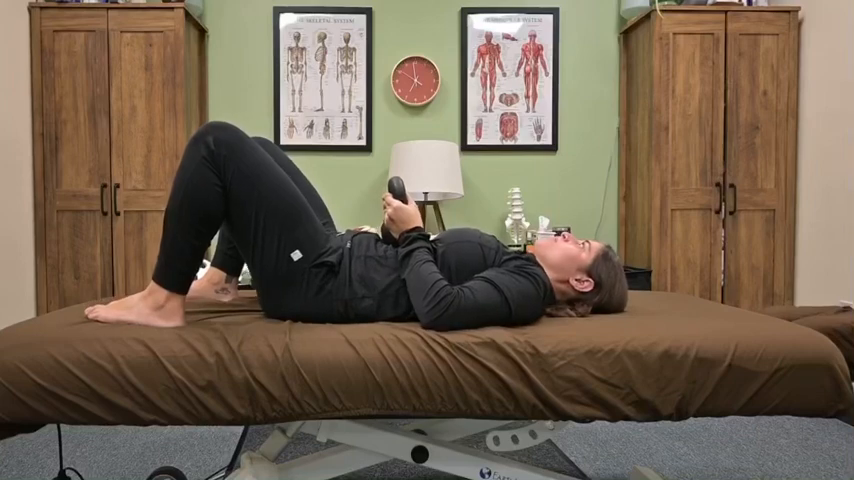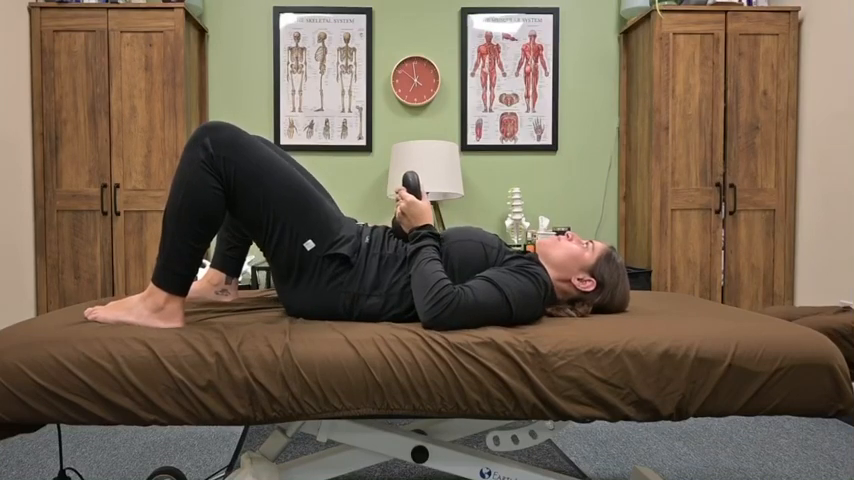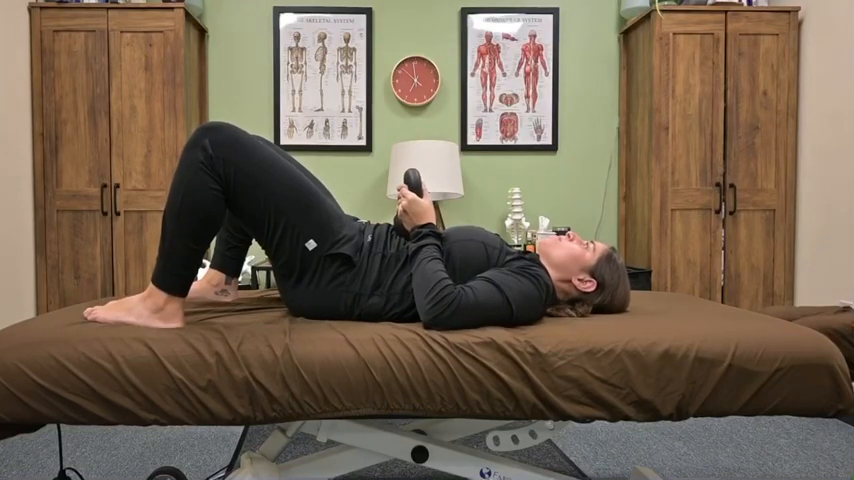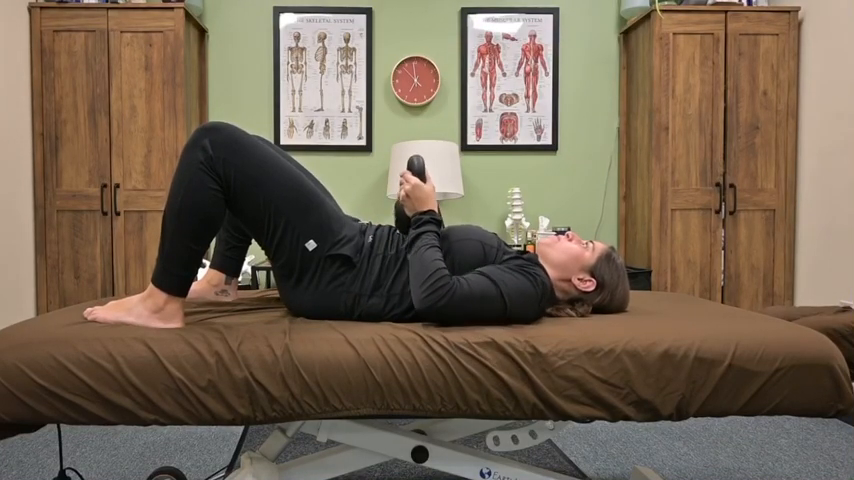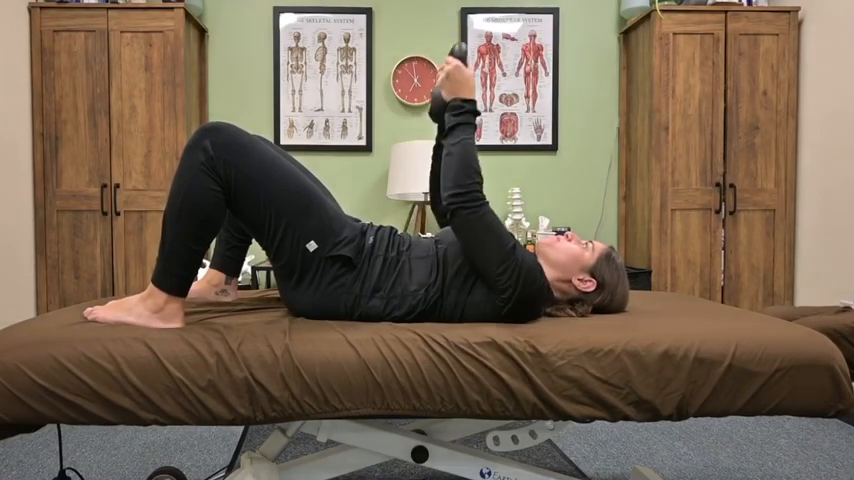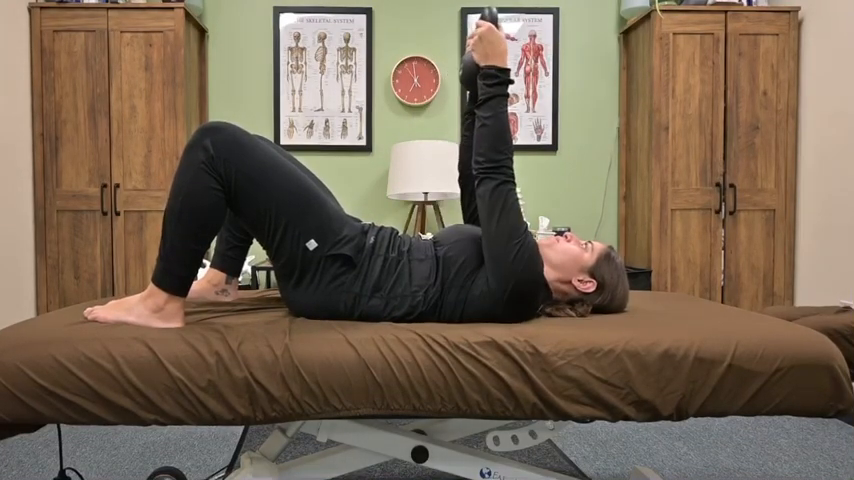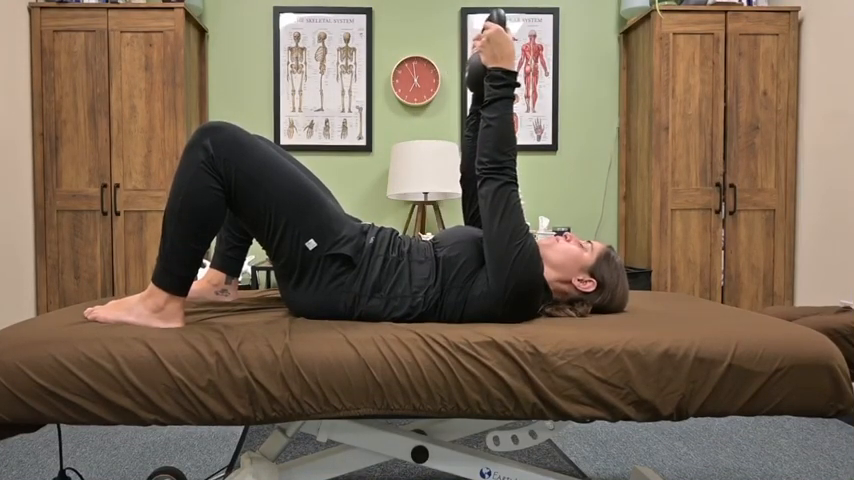
dt=0.7s
person 1, frame 1
left shoulder: (525, 290)
right shoulder: (516, 267)
left elbow: (438, 308)
left wrist: (412, 235)
right wrist: (405, 233)
left hip: (317, 278)
right hip: (339, 254)
left knee: (217, 143)
right knee: (254, 149)
left ankle: (162, 301)
right ankle: (218, 279)
person 1, frame 2
left shoulder: (527, 290)
right shoulder: (520, 267)
left elbow: (439, 307)
left wrist: (422, 232)
right wrist: (418, 229)
left hip: (331, 272)
right hip: (352, 246)
left knee: (215, 143)
right knee: (247, 150)
left ankle: (162, 302)
right ankle: (220, 279)
person 1, frame 3
left shoulder: (528, 290)
right shoulder: (520, 267)
left elbow: (440, 307)
left wrist: (423, 230)
right wrist: (421, 225)
left hip: (334, 271)
right hip: (354, 246)
left knee: (215, 144)
right knee: (241, 150)
left ankle: (161, 303)
right ankle: (220, 280)
person 1, frame 4
left shoulder: (526, 290)
right shoulder: (521, 267)
left elbow: (433, 296)
left wrist: (424, 216)
right wrist: (422, 214)
left hip: (333, 271)
right hip: (352, 245)
left knee: (214, 144)
right knee: (241, 151)
left ankle: (161, 302)
right ankle: (219, 280)
person 1, frame 5
left shoulder: (522, 287)
right shoulder: (516, 271)
left elbow: (464, 199)
right elbow: (448, 205)
left wrist: (463, 106)
right wrist: (448, 116)
left hip: (335, 271)
right hip: (352, 250)
left knee: (215, 144)
right knee: (245, 151)
left ankle: (161, 303)
right ankle: (219, 280)
person 1, frame 6
left shoulder: (520, 281)
right shoulder: (512, 269)
left elbow: (495, 175)
right elbow: (474, 180)
left wrist: (495, 73)
right wrist: (478, 87)
left hip: (335, 269)
right hip: (353, 250)
left knee: (216, 143)
right knee: (241, 154)
left ankle: (162, 302)
right ankle: (219, 280)
person 1, frame 7
left shoulder: (521, 282)
right shoulder: (508, 267)
left elbow: (497, 177)
right elbow: (475, 181)
left wrist: (503, 76)
right wrist: (483, 88)
left hip: (336, 271)
right hip: (353, 251)
left knee: (215, 144)
right knee: (242, 149)
left ankle: (162, 302)
right ankle: (219, 280)
